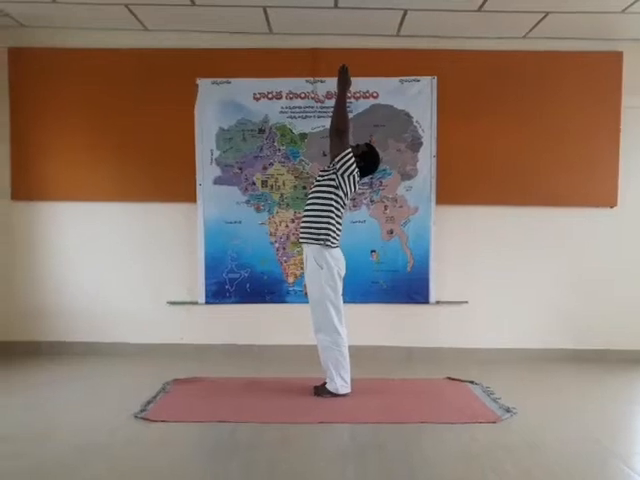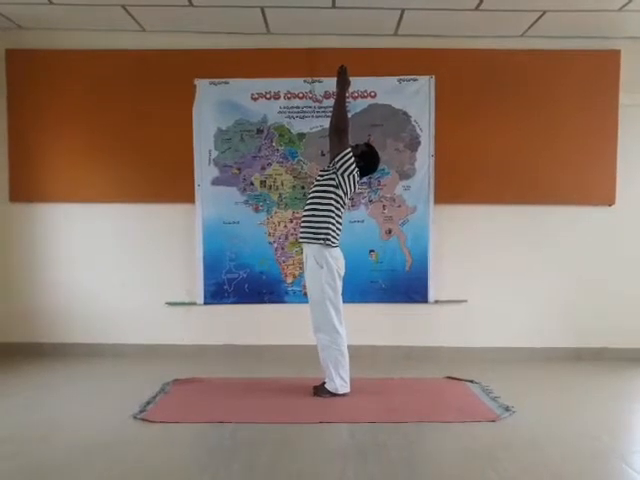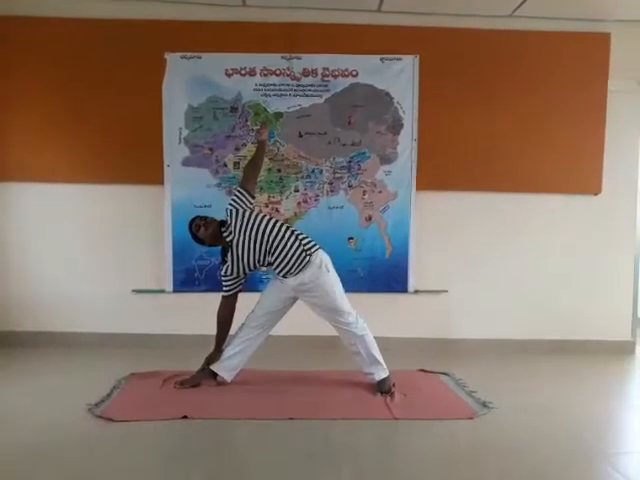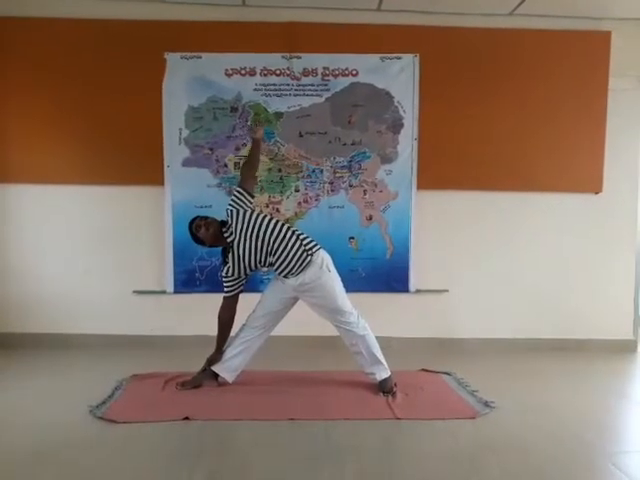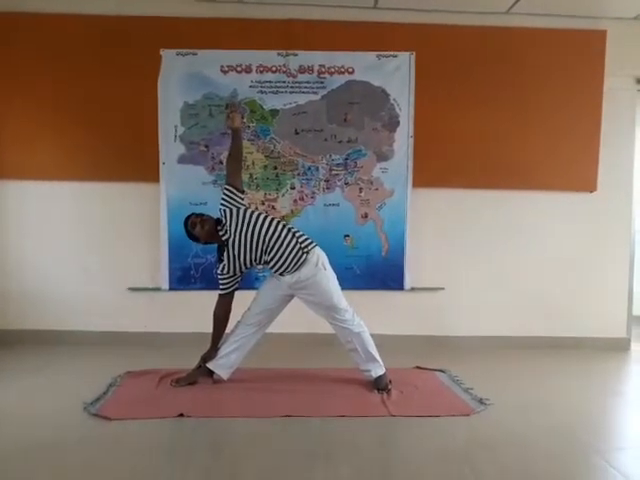
dt=1s
person 1, frame 1
left shoulder: (348, 174)
right shoulder: (339, 176)
left elbow: (338, 132)
right elbow: (338, 135)
left wrist: (342, 91)
right wrist: (341, 92)
left hip: (323, 256)
right hip: (319, 255)
left knee: (329, 322)
right knee: (326, 322)
left ankle: (339, 385)
right ankle: (336, 380)
person 1, frame 2
left shoulder: (347, 175)
right shoulder: (337, 175)
left elbow: (338, 132)
right elbow: (338, 135)
left wrist: (341, 91)
right wrist: (340, 92)
left hip: (323, 256)
right hip: (318, 255)
left knee: (329, 322)
right knee: (325, 321)
left ankle: (338, 384)
right ankle: (335, 380)
person 1, frame 3
left shoulder: (235, 212)
right shoulder: (231, 264)
left elbow: (249, 177)
right elbow: (227, 306)
left wrist: (261, 144)
right wrist: (217, 350)
left hip: (312, 265)
right hip: (287, 279)
left knee: (348, 321)
right knee: (254, 325)
left ankle: (381, 375)
right ankle: (215, 371)
person 1, frame 4
left shoulder: (236, 212)
right shoulder: (231, 265)
left elbow: (248, 176)
right elbow: (228, 307)
left wrist: (256, 142)
right wrist: (218, 350)
left hip: (313, 266)
right hip: (287, 280)
left knee: (349, 322)
right knee: (255, 325)
left ankle: (382, 375)
right ankle: (216, 372)
person 1, frame 5
left shoulder: (229, 210)
right shoulder: (227, 261)
left elbow: (234, 168)
right elbow: (223, 304)
left wrist: (236, 131)
right wrist: (212, 349)
left hip: (309, 263)
right hip: (283, 277)
left knee: (344, 318)
right knee: (251, 322)
left ankle: (378, 372)
right ankle: (211, 369)
